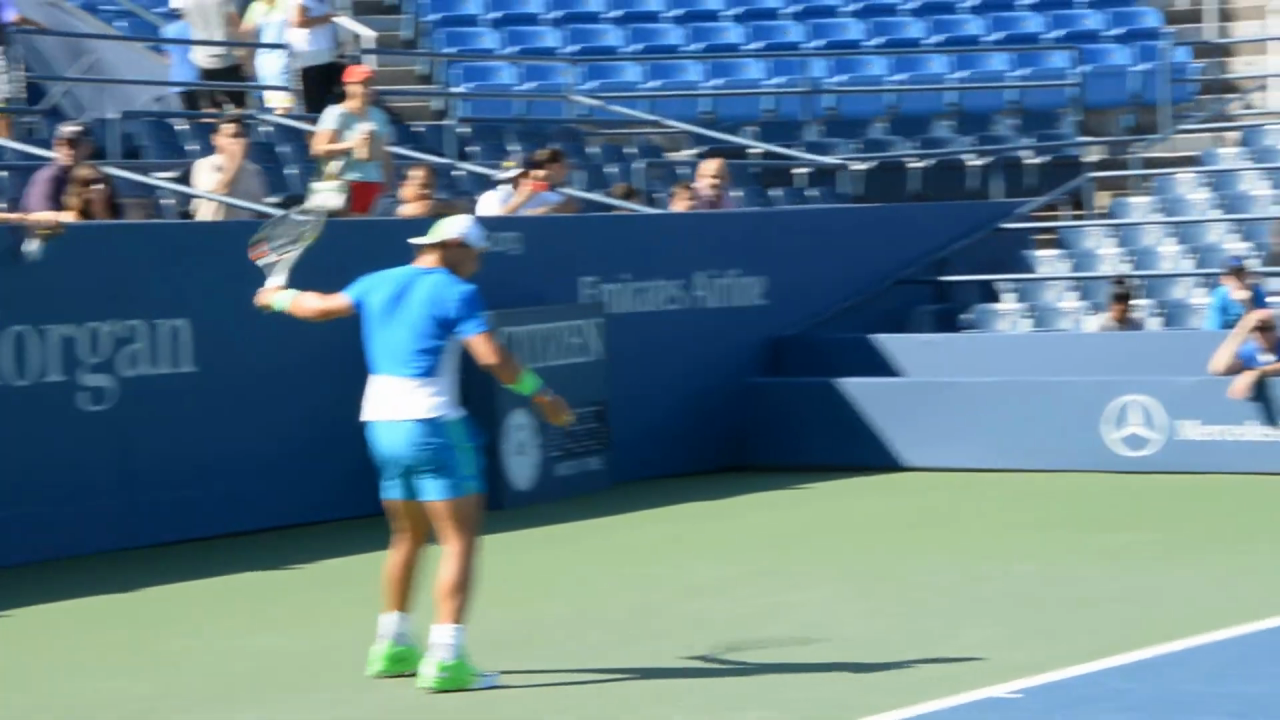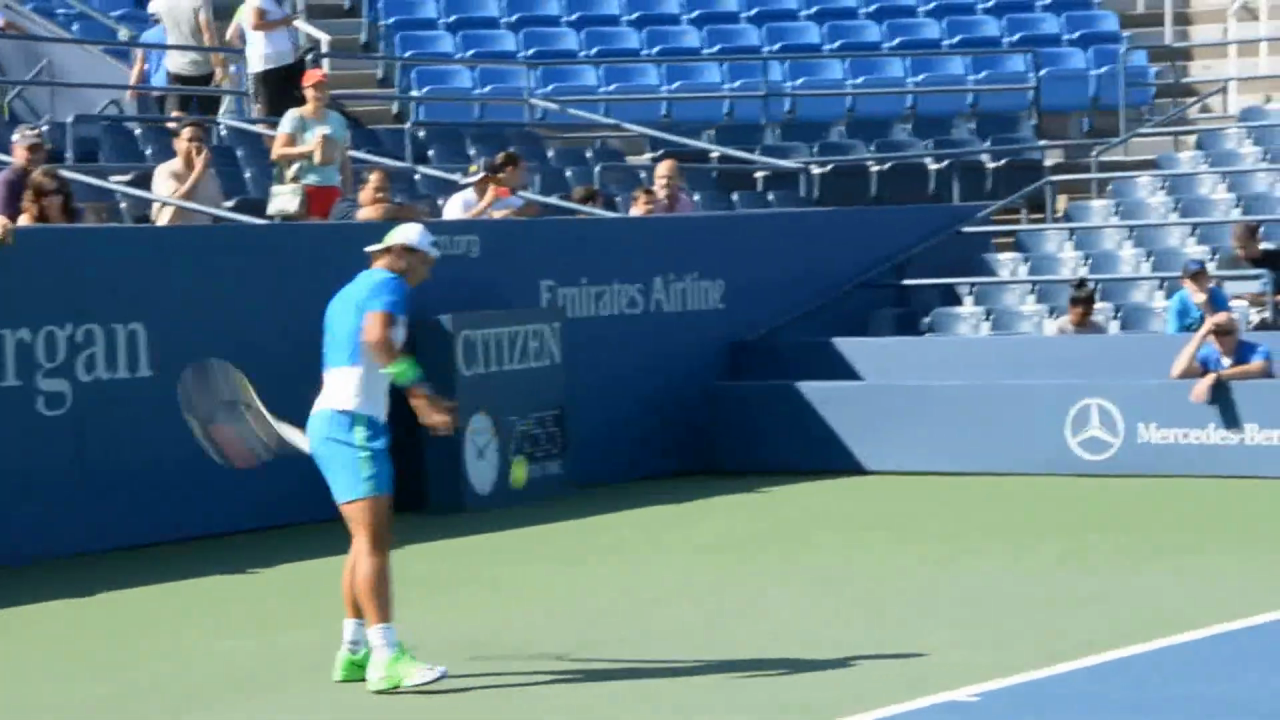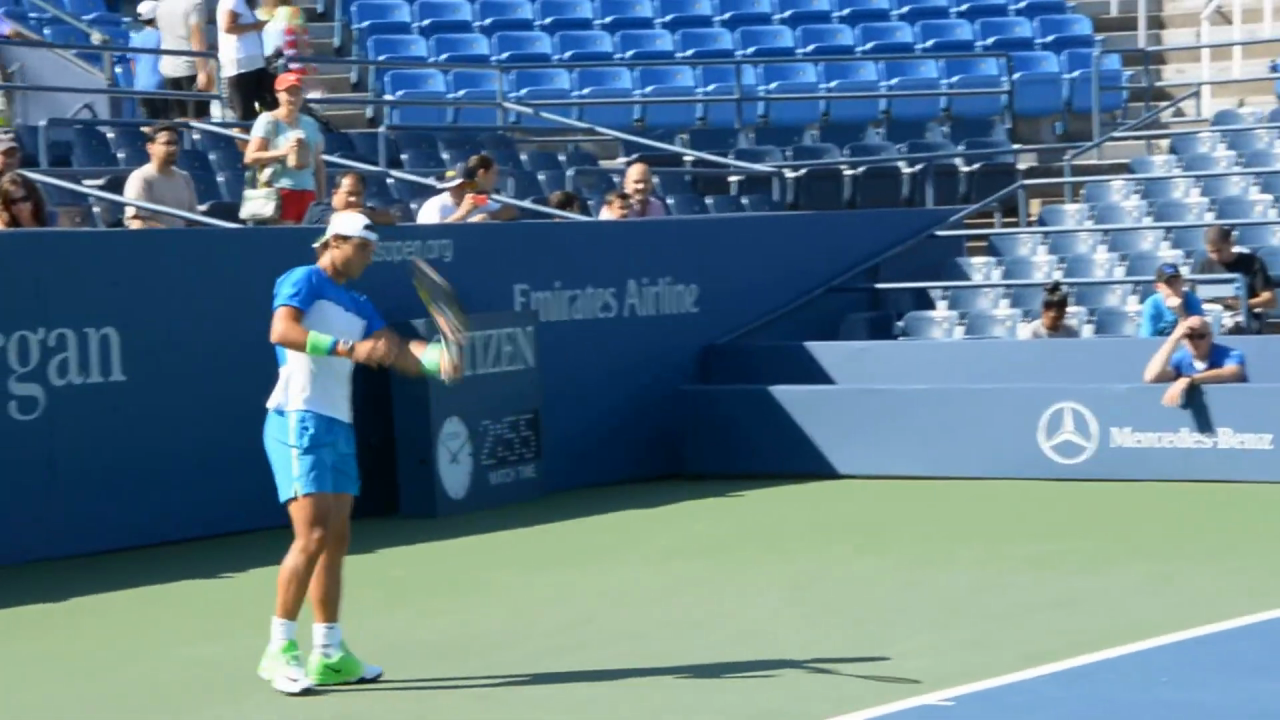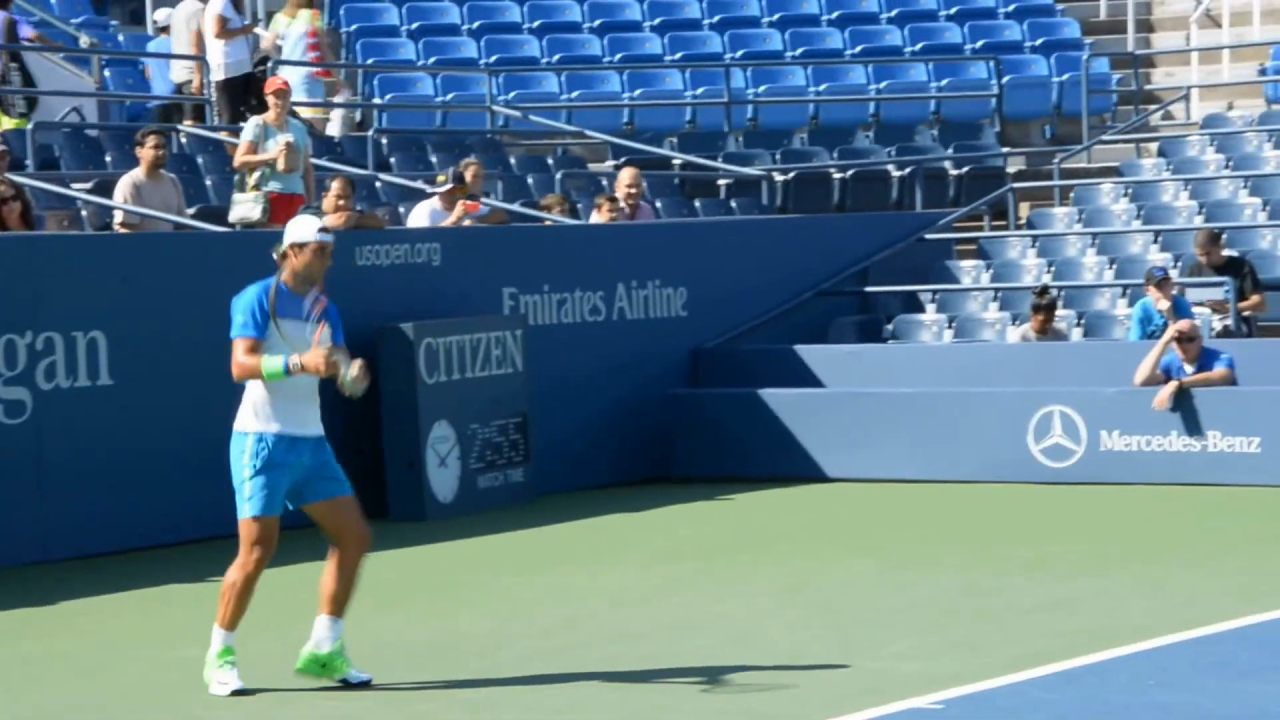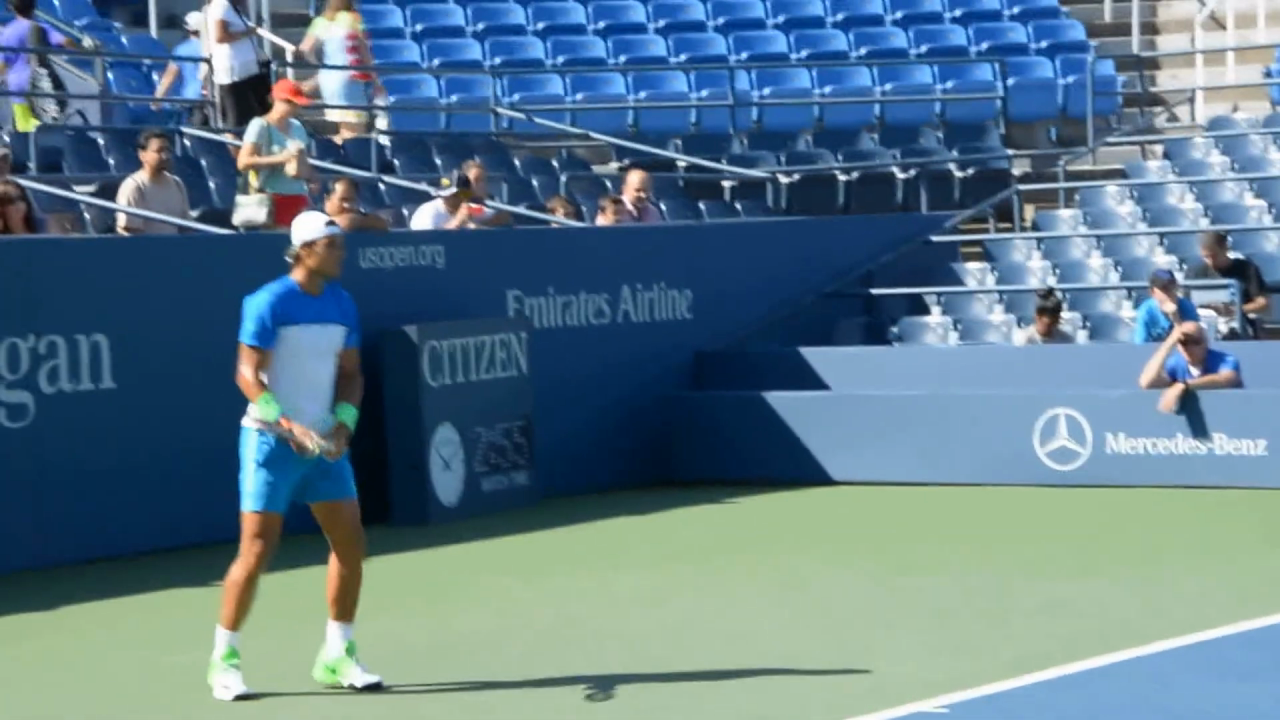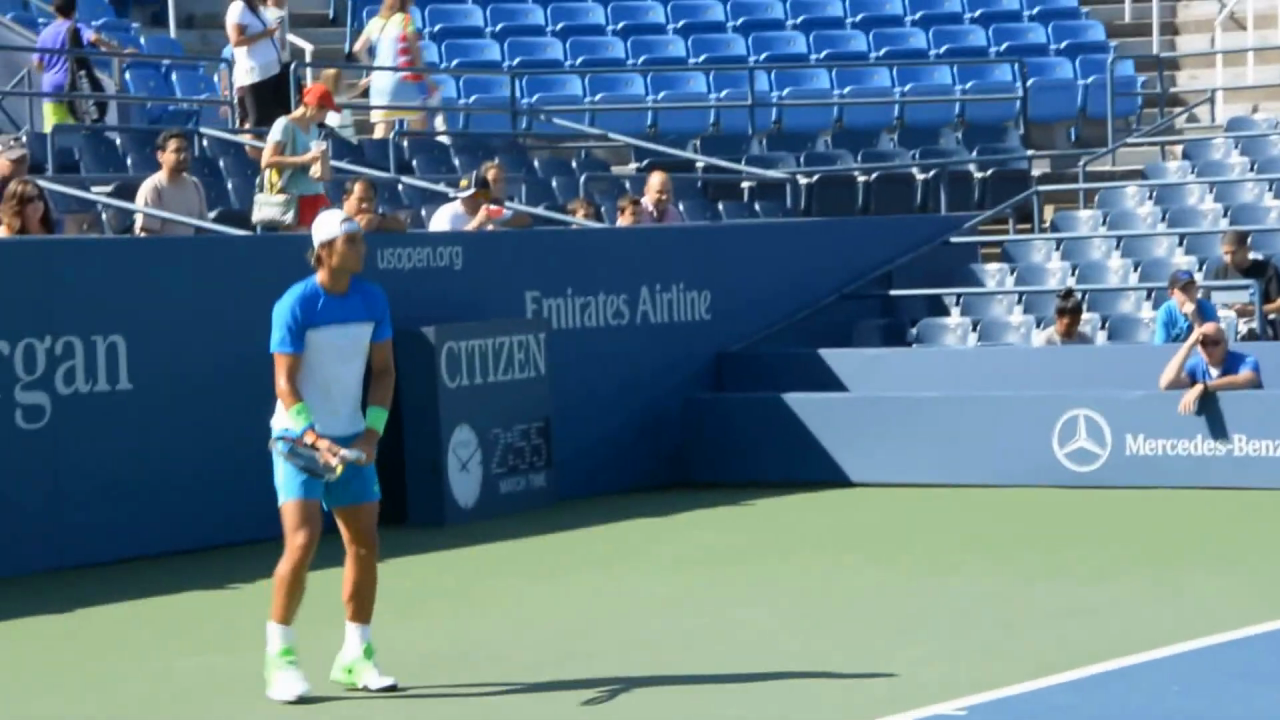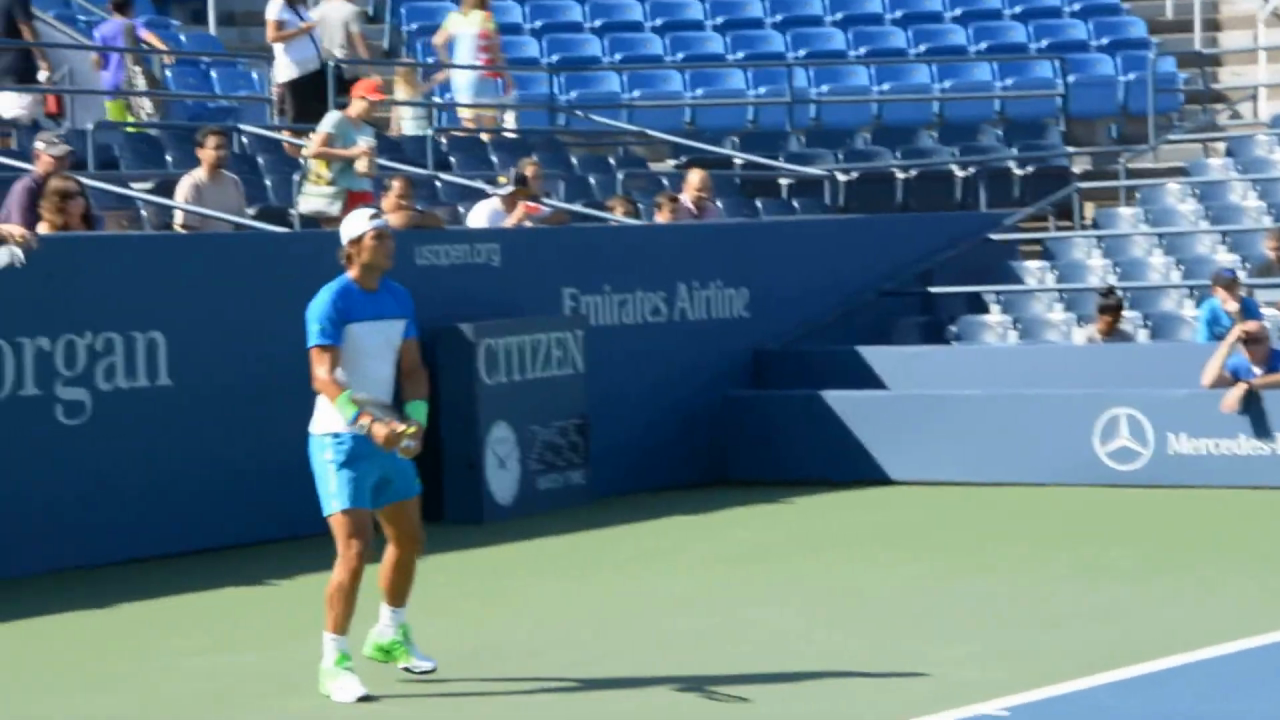
dt=0.3s
person 1, frame 1
left shoulder: (377, 283)
right shoulder: (457, 294)
left elbow: (320, 307)
right elbow: (492, 357)
left wrist: (279, 297)
right wrist: (540, 395)
left hip: (382, 426)
right hip: (432, 428)
left knee: (408, 536)
right knee: (459, 542)
left ankle: (393, 645)
right ankle: (446, 660)
person 1, frame 2
left shoulder: (351, 294)
right shoulder: (384, 285)
right elbow: (376, 340)
right wrist: (419, 393)
left hip: (335, 424)
right hip: (351, 423)
left knee: (369, 540)
right knee: (372, 541)
left ankle: (357, 652)
right ankle: (387, 658)
person 1, frame 3
left shoulder: (359, 304)
right shoulder: (300, 281)
left elbow: (399, 350)
right elbow: (282, 332)
left wrist: (439, 358)
right wrist: (348, 348)
left hip: (335, 428)
right hip: (298, 423)
left knee: (335, 542)
right knee: (313, 537)
left ankle: (330, 655)
right ankle: (279, 652)
person 1, frame 4
left shoulder: (323, 308)
right shoulder: (255, 298)
left elbow: (343, 368)
right elbow: (241, 365)
left wrist: (353, 373)
right wrist: (300, 364)
left hip: (310, 441)
right hip: (262, 441)
left knee: (355, 538)
right knee: (255, 555)
left ankle: (325, 650)
right ankle: (220, 655)
person 1, frame 5
left shoulder: (343, 303)
right shoulder: (268, 302)
left elbow: (350, 373)
right elbow: (248, 376)
left wrist: (343, 424)
right wrist: (290, 425)
left hip: (324, 442)
right hip: (271, 441)
left knee: (350, 547)
right knee: (256, 553)
left ankle: (337, 656)
right ankle: (223, 660)
person 1, frame 6
left shoulder: (372, 297)
right shoulder: (294, 304)
left elbow: (383, 369)
right elbow: (285, 385)
left wrist: (373, 431)
right wrist: (316, 440)
left hip: (352, 440)
right hip: (299, 440)
left knee: (364, 548)
right knee: (301, 545)
left ankle: (355, 656)
right ankle: (281, 656)
person 1, frame 7
left shoulder: (399, 296)
right shoulder: (330, 301)
left elbow: (412, 368)
right elbow: (324, 378)
left wrist: (415, 423)
right wrist: (368, 422)
left hip: (387, 438)
right hip: (340, 439)
left knee: (408, 539)
right knee: (353, 552)
left ankle: (389, 636)
right ankle: (334, 662)
